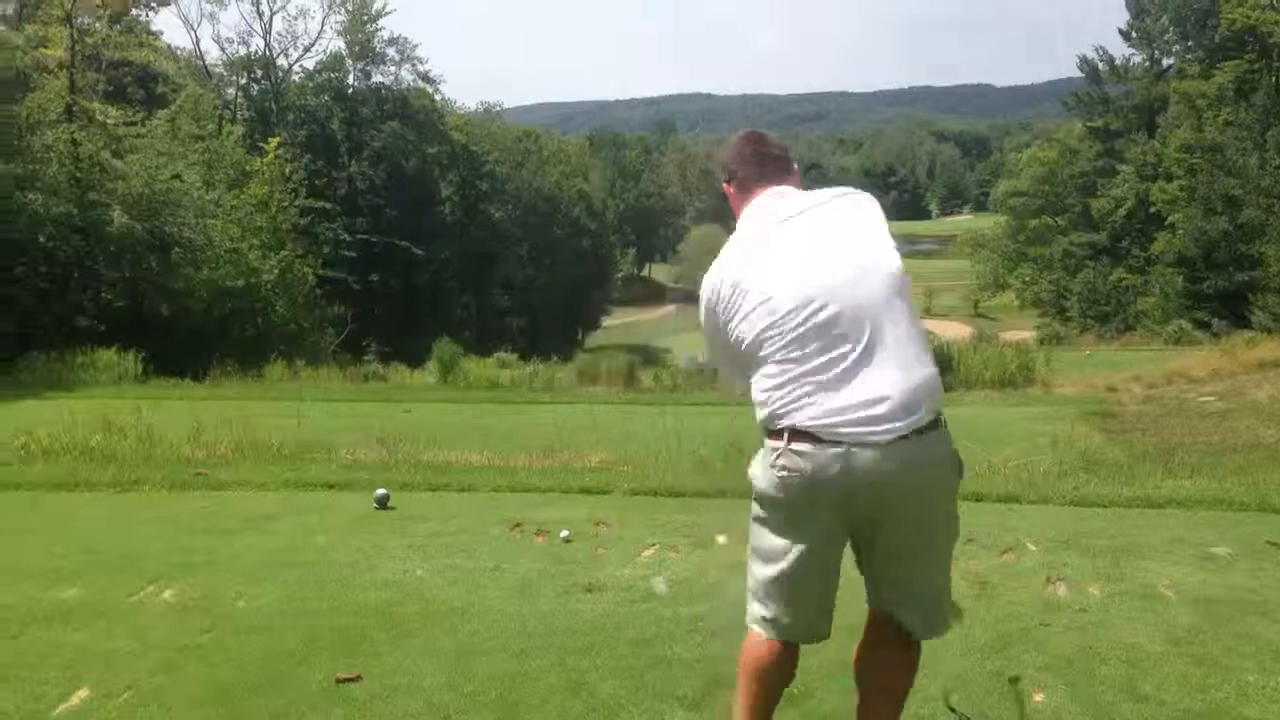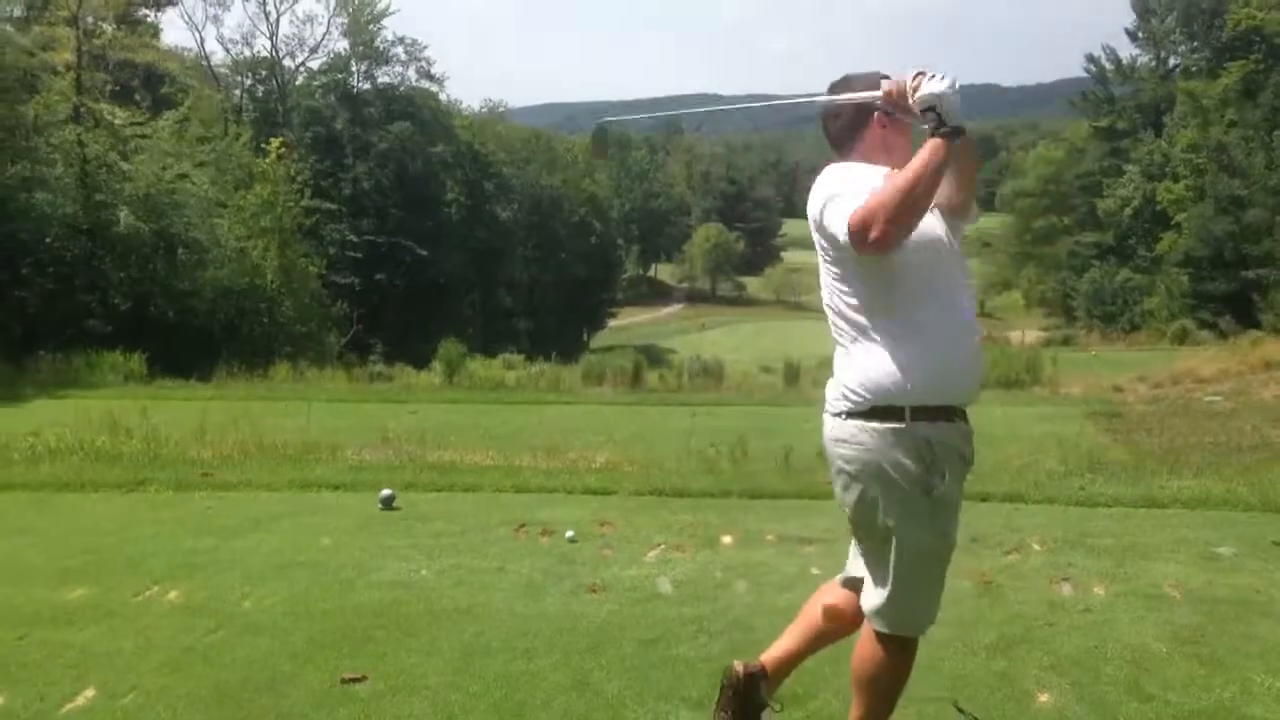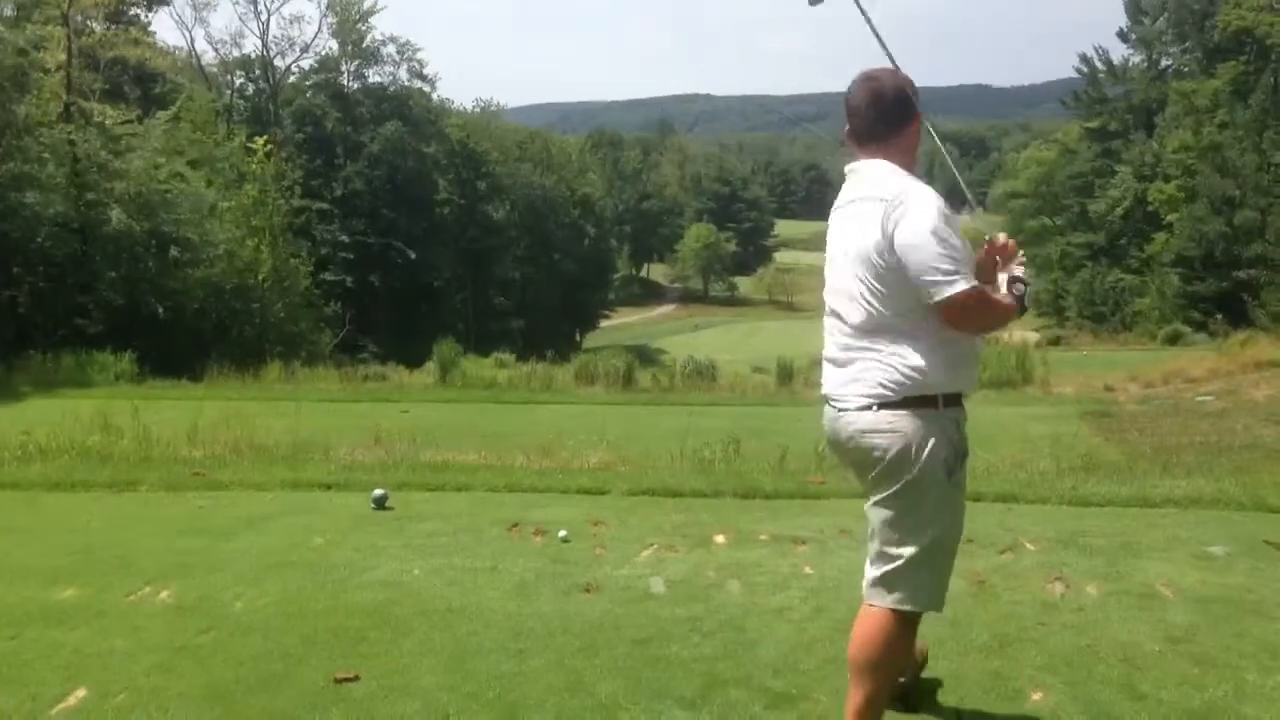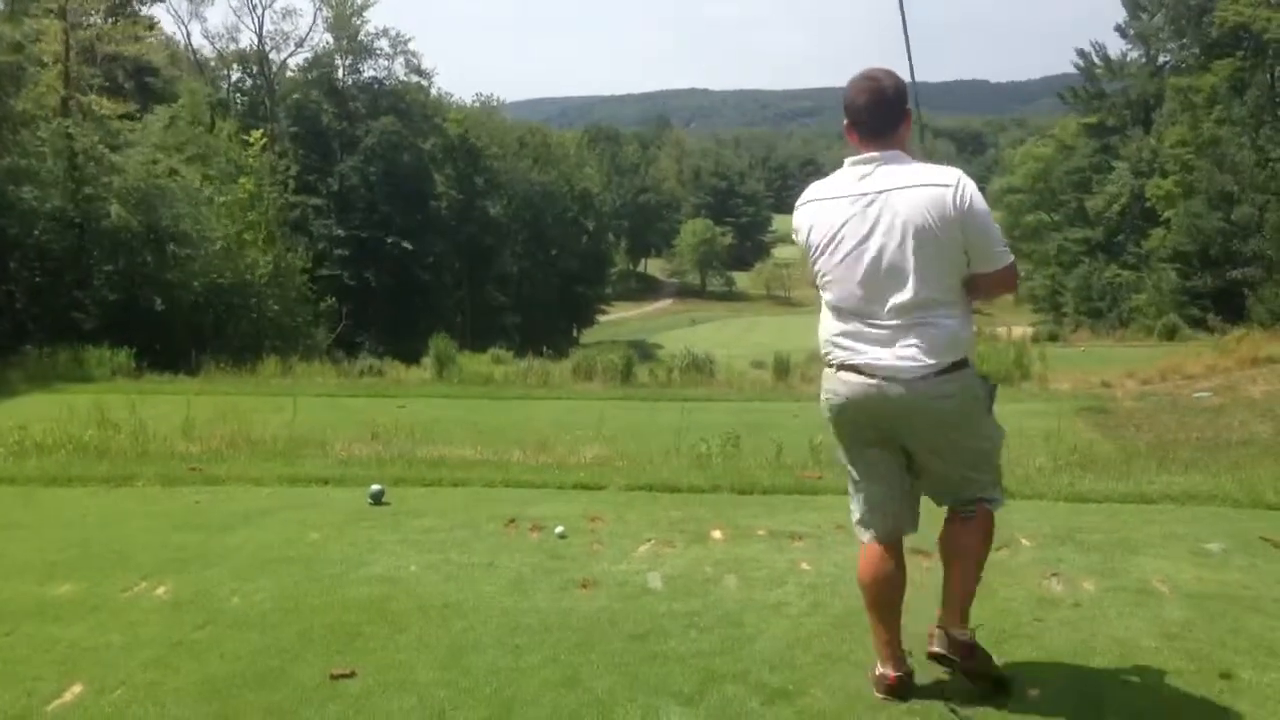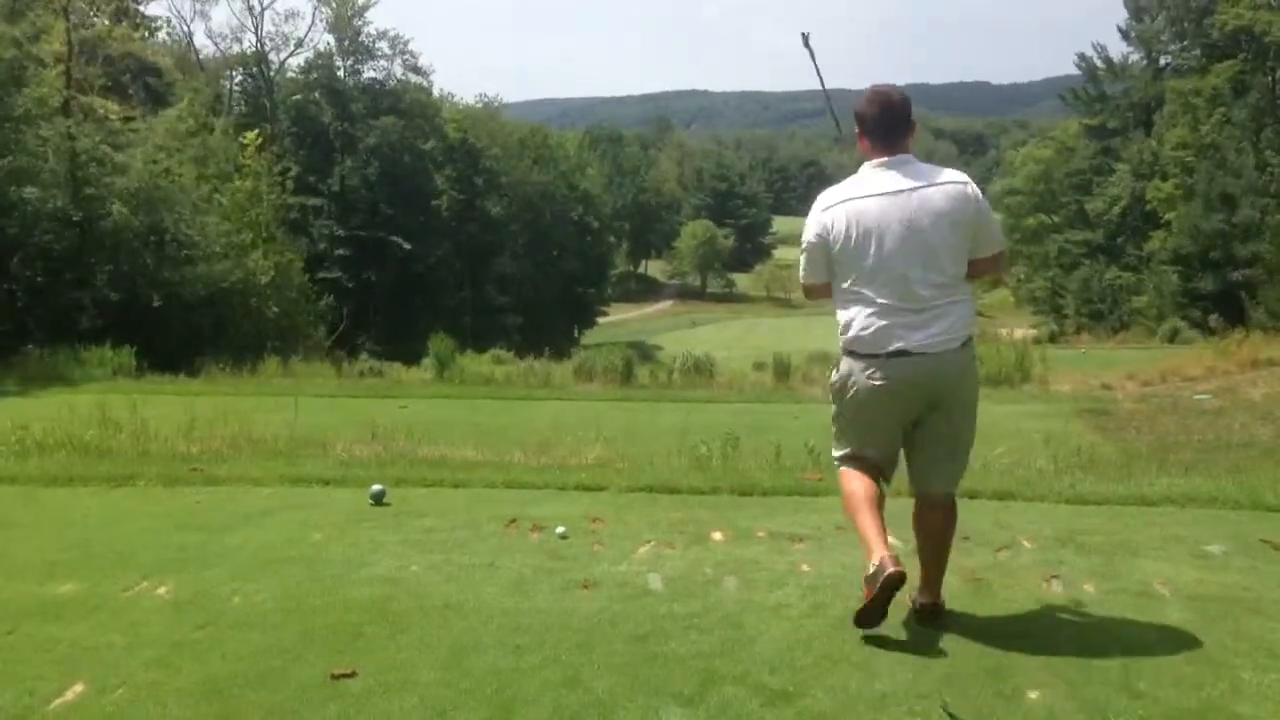
dt=0.5s
person 1, frame 1
left shoulder: (722, 276)
right shoulder: (859, 207)
left hip: (801, 458)
right hip: (909, 445)
left knee: (778, 621)
right knee: (901, 614)
person 1, frame 2
left shoulder: (903, 189)
right shoulder: (841, 183)
left elbow: (960, 175)
right elbow: (879, 227)
left wrist: (938, 121)
right wrist: (939, 127)
left hip: (916, 424)
right hip: (894, 431)
left knee: (871, 584)
right knee: (899, 610)
person 1, frame 3
left shoulder: (851, 201)
right shoulder: (909, 200)
right elbow: (961, 309)
left wrist: (985, 261)
right wrist: (1009, 302)
left hip: (851, 408)
right hip: (907, 417)
left knee: (903, 557)
right knee: (897, 583)
person 1, frame 4
left shoulder: (812, 203)
right shoulder: (950, 187)
right elbow: (1001, 280)
left hip: (849, 383)
right hip: (935, 382)
left knee: (879, 527)
right knee: (974, 498)
left ankle: (891, 663)
right ankle: (953, 630)
person 1, frame 5
left shoulder: (833, 205)
right shoulder: (960, 189)
left elbow: (813, 288)
right elbow: (993, 263)
left hip: (873, 364)
right hip: (949, 360)
left knee: (859, 464)
right knee: (937, 484)
left ankle: (882, 560)
right ankle: (928, 596)
